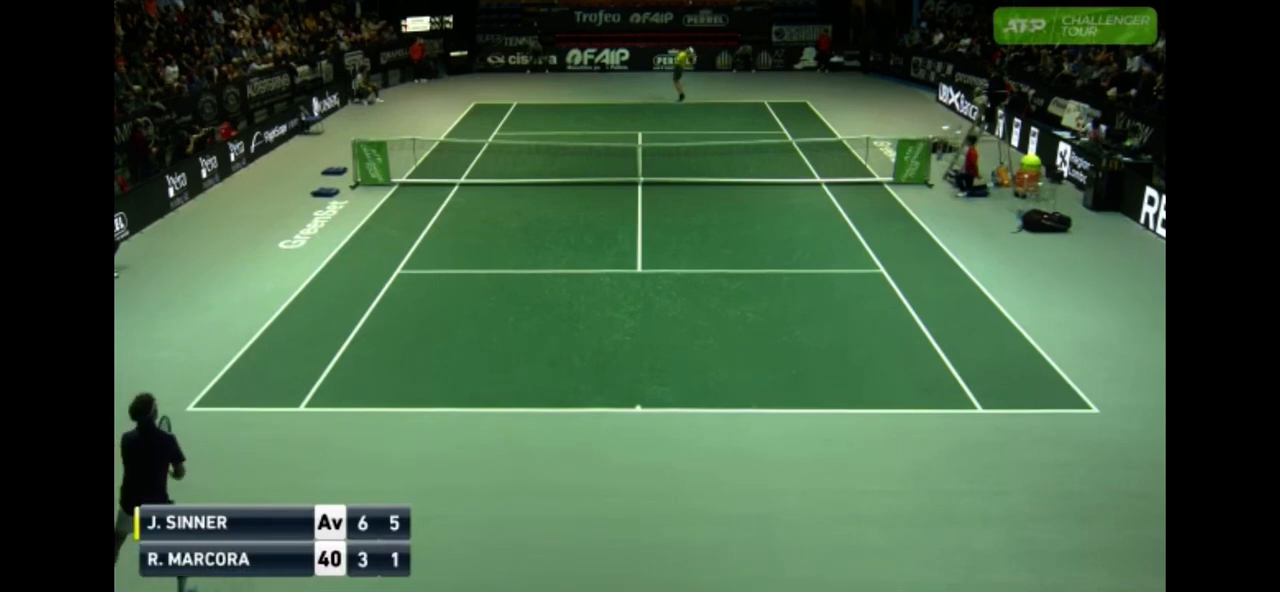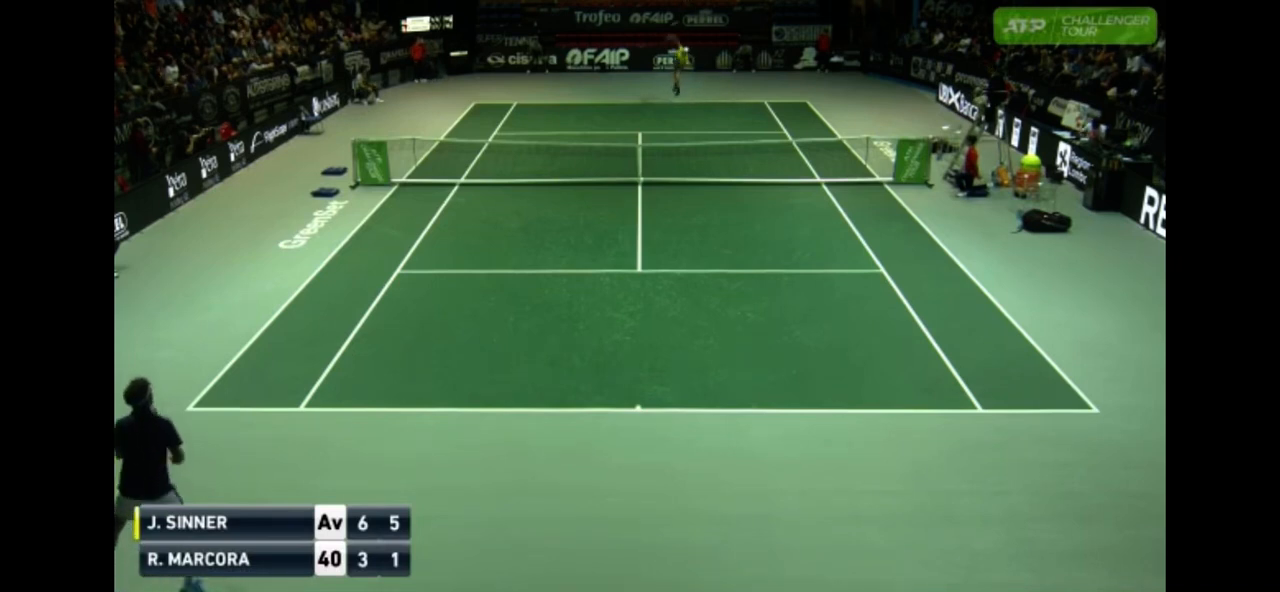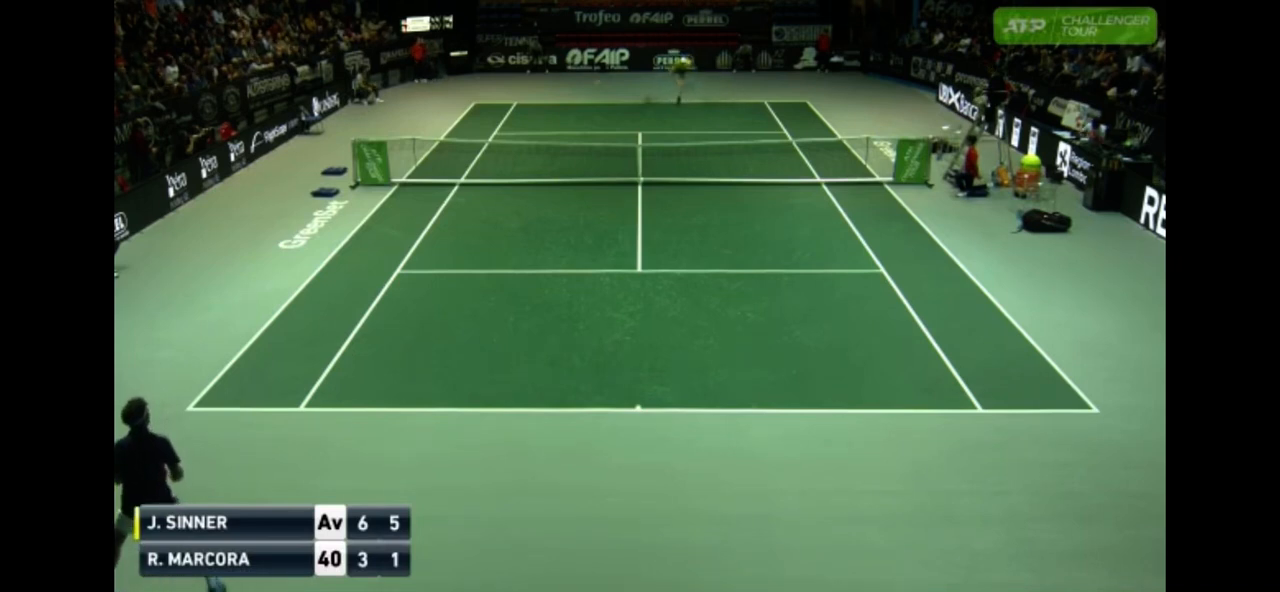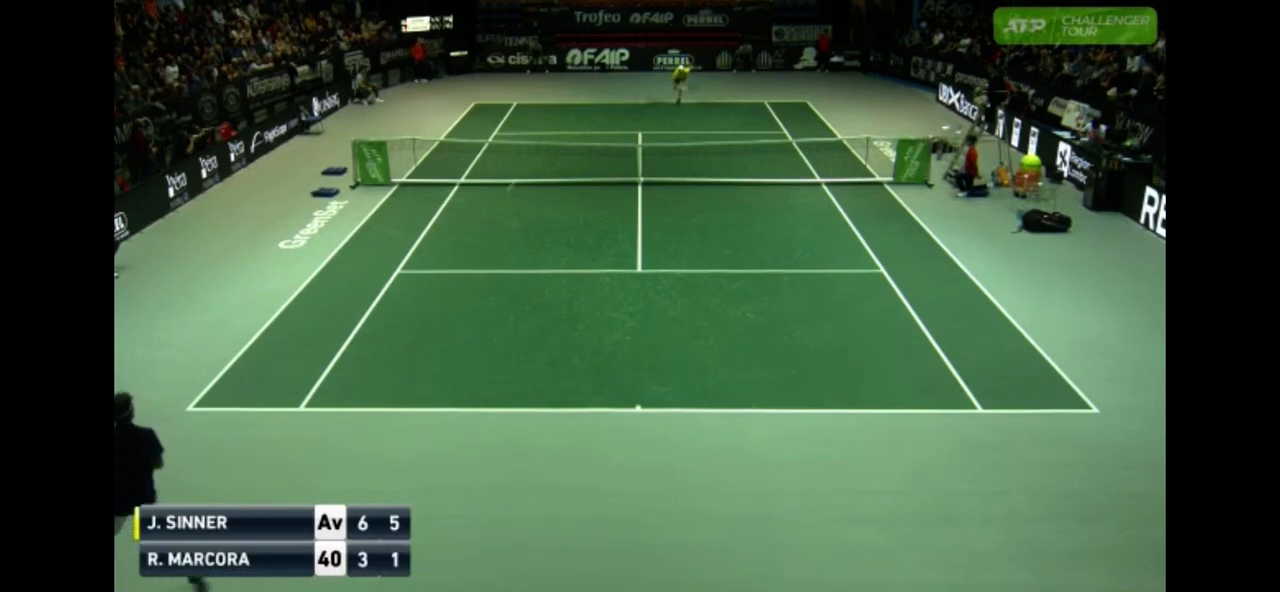
dt=0.2s
person 1, frame 1
left shoulder: (127, 439)
right shoulder: (167, 439)
right elbow: (180, 473)
right wrist: (169, 469)
left hip: (130, 503)
right hip: (157, 505)
left knee: (117, 540)
person 1, frame 2
left shoulder: (122, 425)
right shoulder: (163, 424)
left elbow: (119, 454)
right elbow: (180, 457)
left hip: (130, 489)
right hip: (159, 490)
left knee: (115, 528)
person 1, frame 3
left shoulder: (120, 446)
right shoulder: (161, 443)
left elbow: (117, 480)
right elbow: (178, 475)
left hip: (133, 507)
right hip: (162, 504)
left knee: (117, 540)
person 1, frame 4
left shoulder: (114, 438)
right shoulder: (147, 435)
right elbow: (158, 464)
left hip: (118, 503)
right hip: (145, 499)
right ankle: (195, 576)
